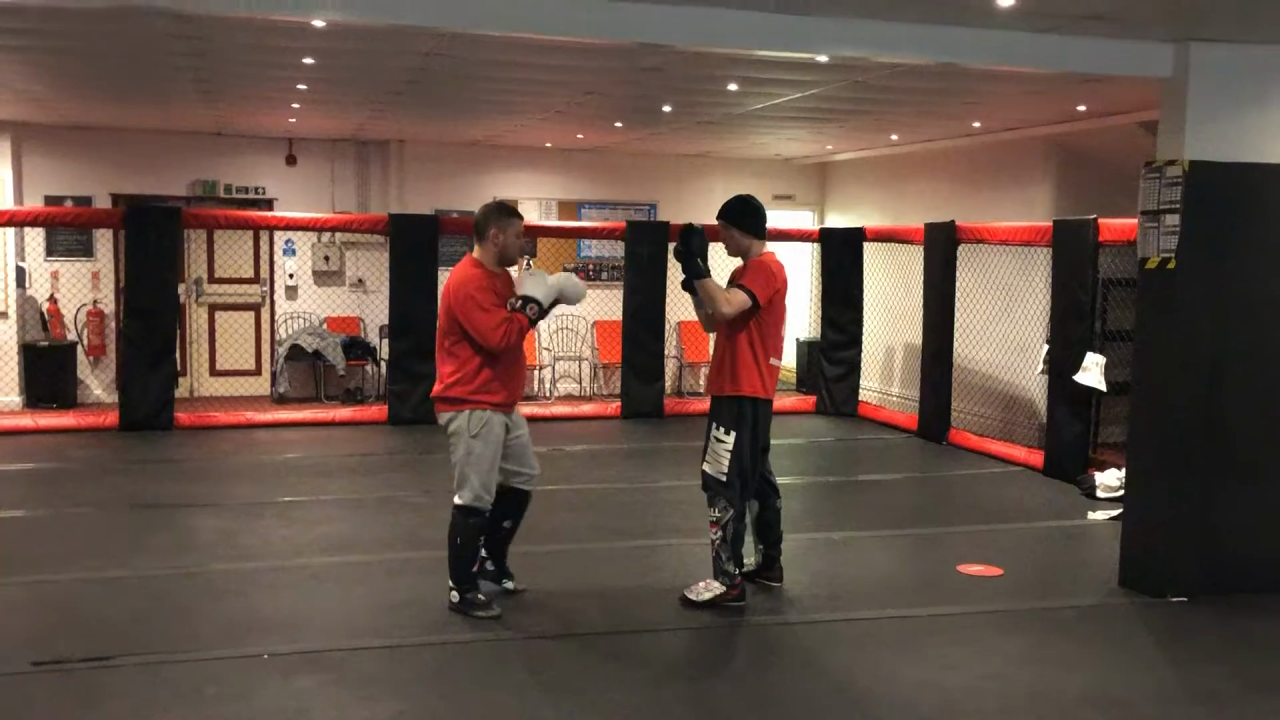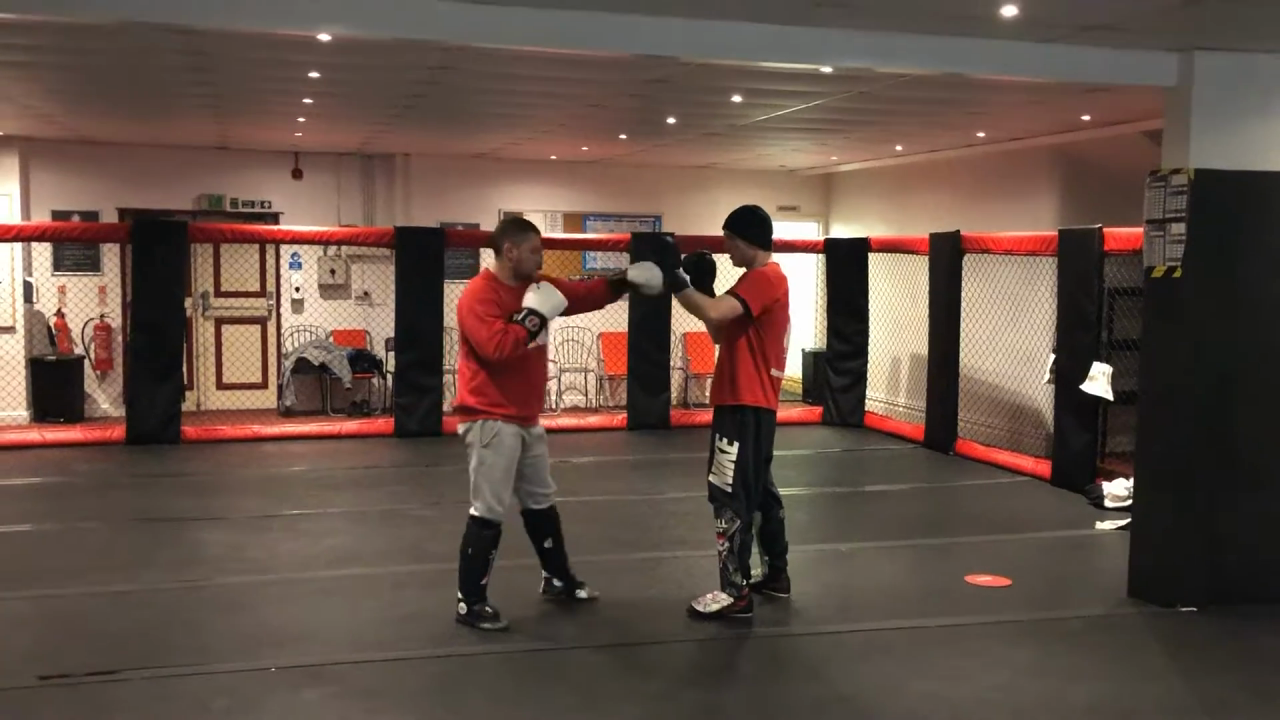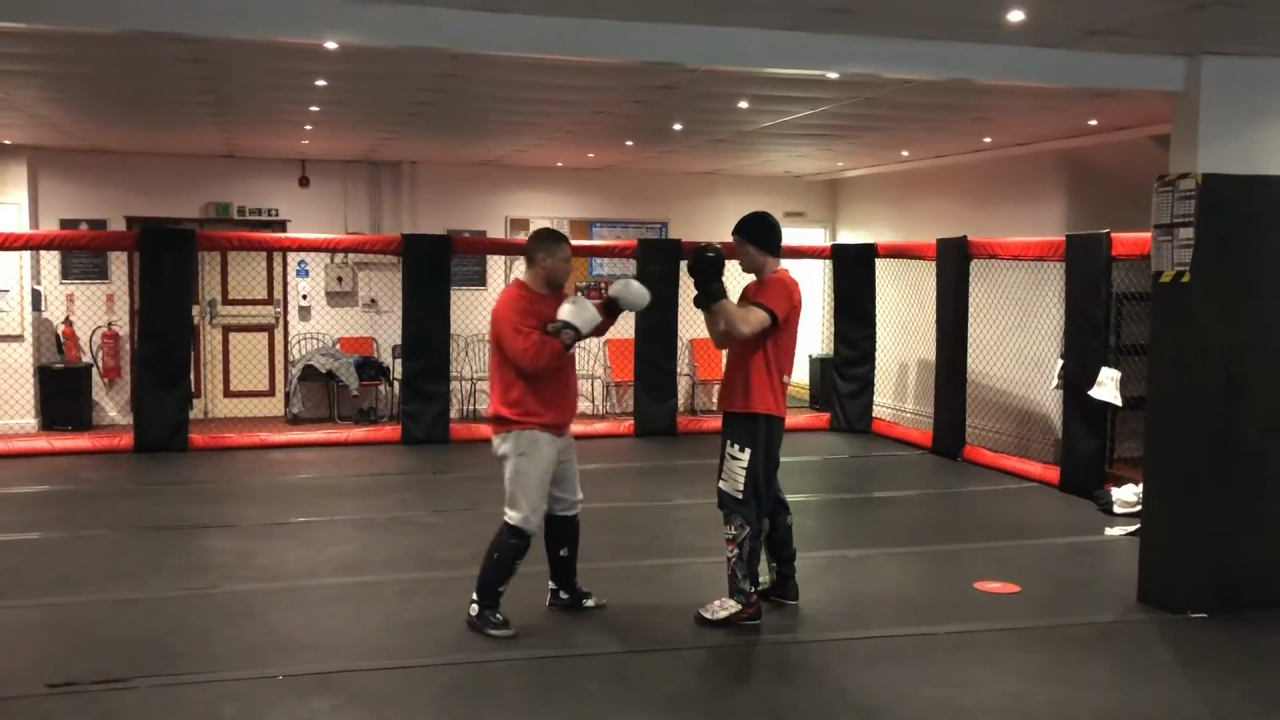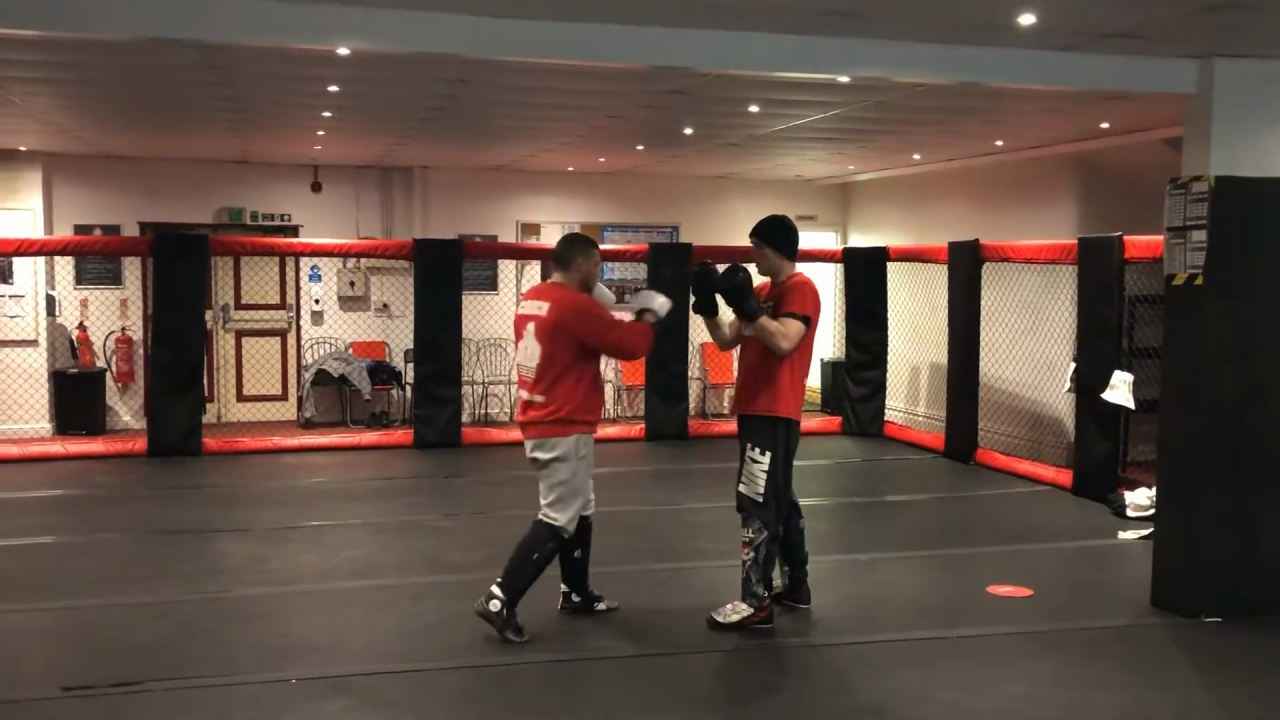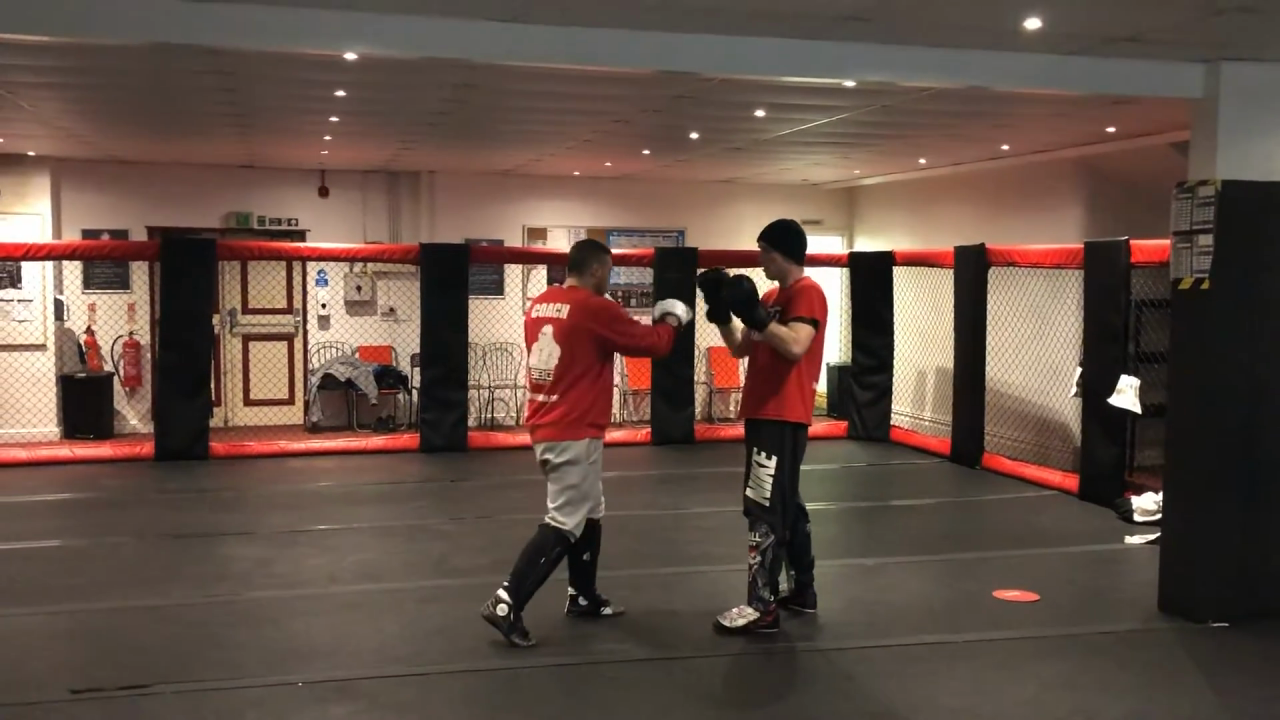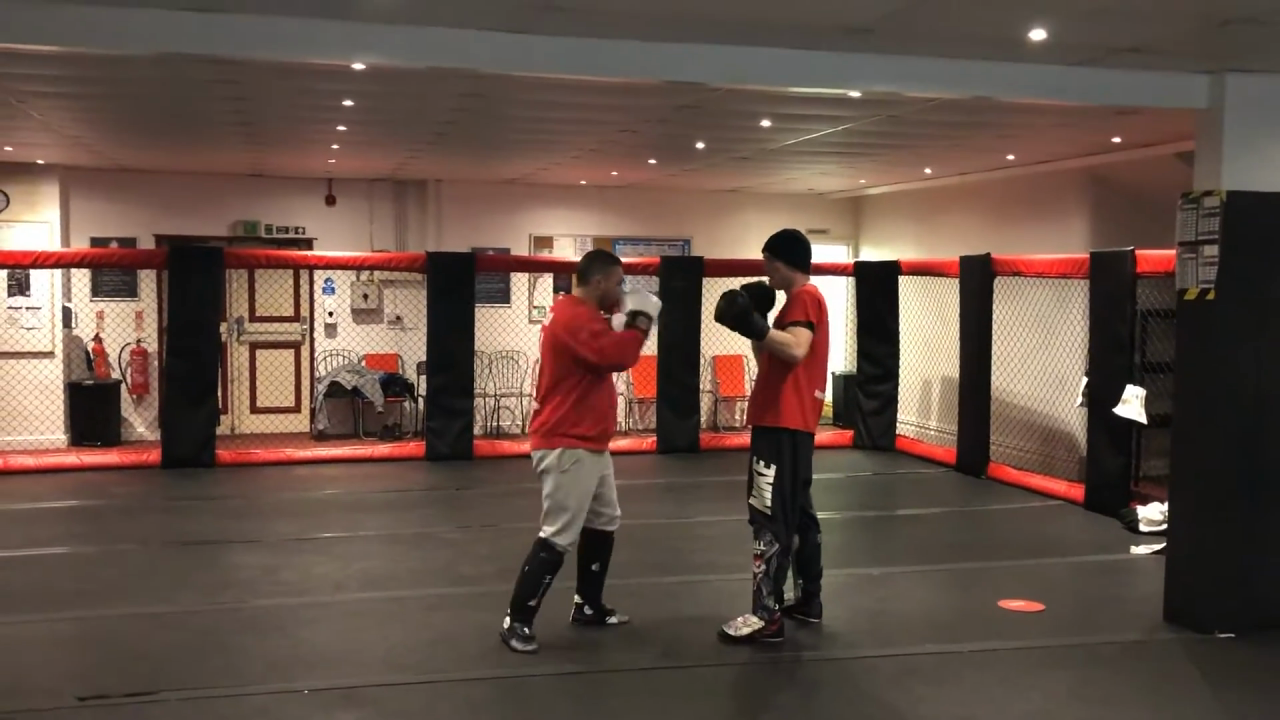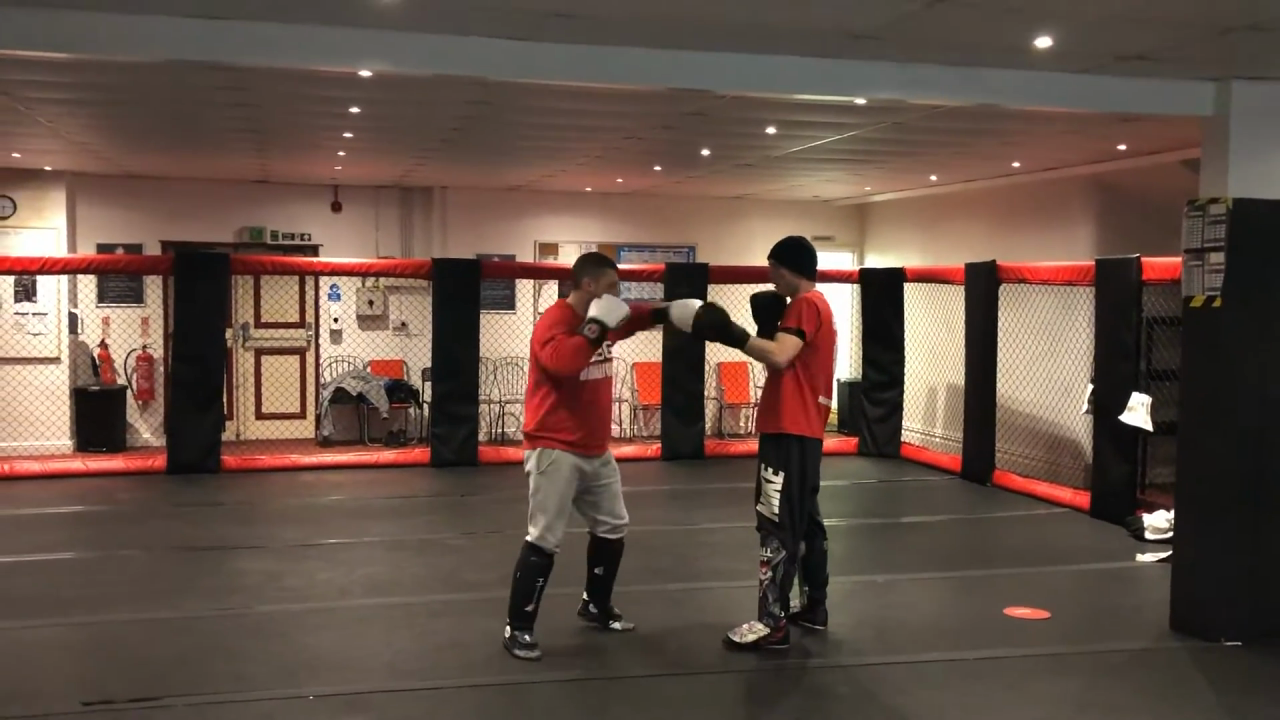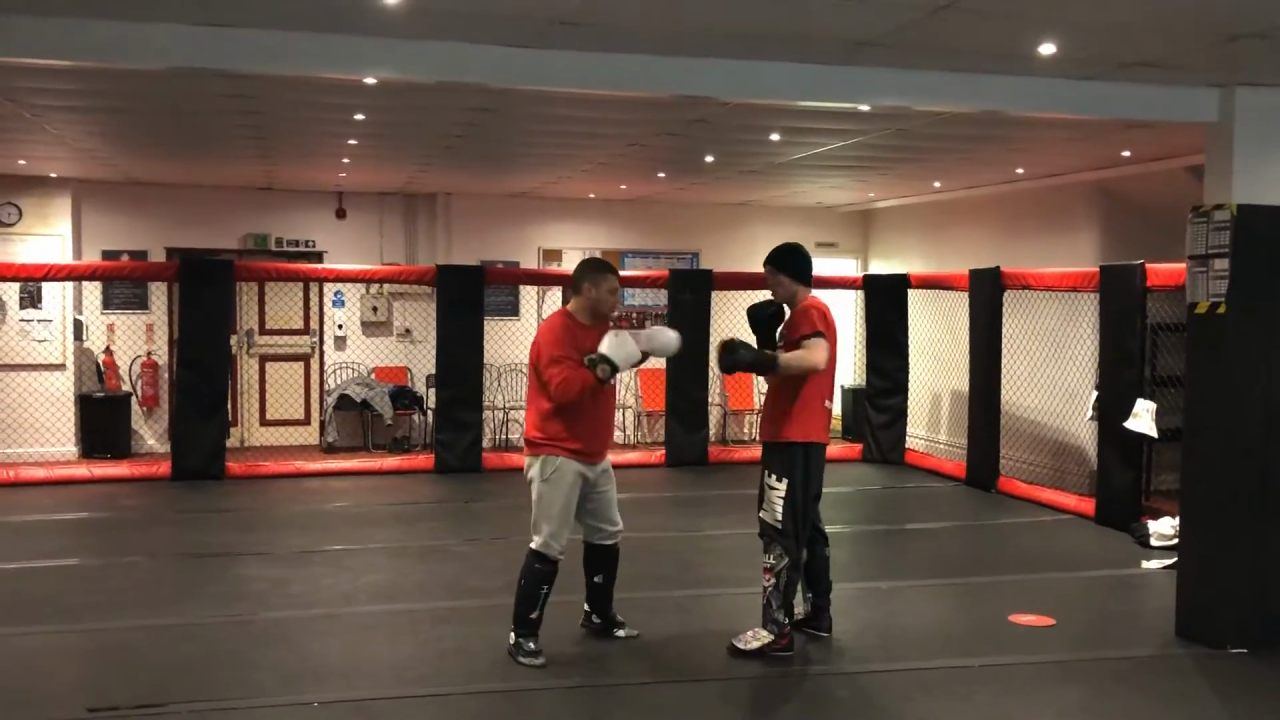
dt=0.3s
person 1, frame 1
left shoulder: (764, 268)
right shoulder: (746, 270)
left elbow: (725, 308)
right elbow: (712, 322)
left wrist: (696, 267)
right wrist: (694, 278)
left hip: (742, 394)
right hip: (747, 393)
left knee: (723, 482)
right knee: (756, 478)
left ankle: (729, 580)
right ankle: (769, 564)
person 1, frame 2
left shoulder: (765, 279)
right shoulder: (757, 280)
left elbow: (712, 312)
right elbow: (721, 334)
left wrist: (675, 278)
right wrist: (702, 285)
left hip: (744, 404)
right hip: (753, 403)
left knee: (729, 493)
right knee: (759, 489)
left ankle: (735, 592)
right ankle: (775, 574)
person 1, frame 3
left shoulder: (779, 285)
right shoulder: (753, 288)
left elbow: (745, 329)
right elbow: (722, 339)
left wrist: (713, 289)
right wrist: (707, 295)
left hip: (755, 410)
right hip: (750, 408)
left knee: (739, 500)
right knee: (766, 495)
left ankle: (744, 598)
right ankle: (784, 581)
person 1, frame 4
left shoulder: (801, 289)
right shoulder: (760, 292)
left elbow: (783, 341)
right elbow: (725, 341)
left wrist: (745, 306)
right wrist: (707, 304)
left hip: (774, 414)
right hip: (756, 410)
left knee: (758, 503)
right knee: (778, 499)
left ankle: (757, 602)
right ankle: (796, 585)
person 1, frame 5
left shoulder: (806, 292)
right shoulder: (773, 296)
left elbow: (795, 346)
right elbow: (740, 349)
left wrist: (753, 312)
right wrist: (721, 311)
left hip: (782, 417)
right hip: (767, 414)
left knee: (764, 507)
right knee: (785, 503)
left ankle: (762, 606)
right ankle: (801, 590)
person 1, frame 6
left shoulder: (804, 297)
right shoulder: (797, 301)
left elbow: (795, 350)
right elbow: (770, 361)
left wrist: (752, 324)
right wrist: (753, 322)
left hip: (783, 424)
right hip: (789, 424)
left knee: (770, 516)
right knee: (797, 512)
left ankle: (767, 614)
right ankle: (808, 600)
person 1, frame 7
left shoulder: (806, 305)
right shoulder: (813, 306)
left elbow: (779, 357)
left wrist: (730, 333)
right wrist: (766, 325)
left hip: (790, 431)
right hip: (802, 430)
left knee: (777, 524)
right knee: (804, 519)
left ankle: (772, 622)
right ankle: (814, 607)
person 1, frame 8
left shoulder: (808, 310)
right shoulder: (798, 314)
left elbow: (816, 359)
right elbow: (781, 376)
left wrist: (759, 357)
right wrist: (765, 339)
left hip: (794, 438)
right hip: (801, 437)
left knee: (779, 530)
right knee: (806, 525)
left ankle: (776, 629)
right ankle: (818, 614)
person 2, frame 1
left shoulder: (499, 276)
right shoulder: (467, 282)
left elbow: (512, 317)
right elbow: (498, 337)
left wrist: (548, 296)
right wrist: (531, 302)
left hip: (502, 404)
right hip: (473, 407)
left knee: (522, 476)
right knee: (474, 499)
left ankle: (491, 560)
right ankle: (462, 590)
person 2, frame 2
left shoulder: (533, 285)
right shoulder: (478, 295)
left elbow: (583, 294)
right elbow: (496, 347)
left wrist: (625, 280)
right wrist: (535, 315)
left hip: (526, 418)
right hip: (491, 420)
left knee: (540, 501)
right knee: (488, 512)
left ankle: (558, 579)
right ankle: (469, 602)
person 2, frame 3
left shoulder: (553, 297)
right shoulder: (512, 304)
left elbow: (584, 323)
right elbow: (532, 360)
left wrist: (612, 302)
right wrist: (569, 327)
left hip: (553, 428)
right hip: (526, 430)
left knee: (567, 508)
right knee: (524, 520)
left ankle: (564, 590)
right ankle: (482, 606)
person 2, frame 4
left shoulder: (531, 299)
right shoulder: (575, 305)
right elbow: (632, 344)
right wrist: (649, 314)
left hip: (545, 423)
right hip: (565, 430)
left knee: (578, 511)
right knee: (558, 520)
left ankle: (576, 593)
right ankle: (500, 600)
person 2, frame 5
left shoulder: (539, 305)
right shoulder: (595, 308)
right elbow: (651, 342)
right wrist: (671, 318)
left hip: (547, 426)
right hip: (575, 434)
left knee: (588, 513)
right knee: (565, 523)
left ankle: (583, 596)
right ankle: (507, 602)
person 2, frame 6
left shoulder: (574, 312)
right shoulder: (576, 317)
left elbow: (599, 347)
right elbow: (617, 356)
left wrist: (623, 324)
right wrist: (642, 317)
left hip: (585, 443)
right hip: (566, 445)
left knee: (604, 523)
right knee: (558, 536)
left ankle: (588, 606)
right ankle: (517, 620)
person 2, frame 7
left shoulder: (601, 317)
right shoulder: (553, 321)
left elbow: (636, 316)
right elbow: (560, 363)
left wrist: (670, 312)
right wrist: (595, 327)
left hip: (596, 449)
right hip: (555, 450)
left knee: (612, 528)
right knee: (543, 540)
left ankle: (596, 606)
right ankle: (518, 627)
person 2, frame 8
left shoulder: (603, 327)
right shoulder: (554, 331)
left elbow: (631, 340)
right elbow: (564, 388)
left wrist: (646, 343)
right wrist: (606, 362)
left hip: (595, 457)
right hip: (556, 457)
left knee: (606, 536)
right knee: (548, 548)
left ankle: (599, 616)
right ankle: (522, 634)
